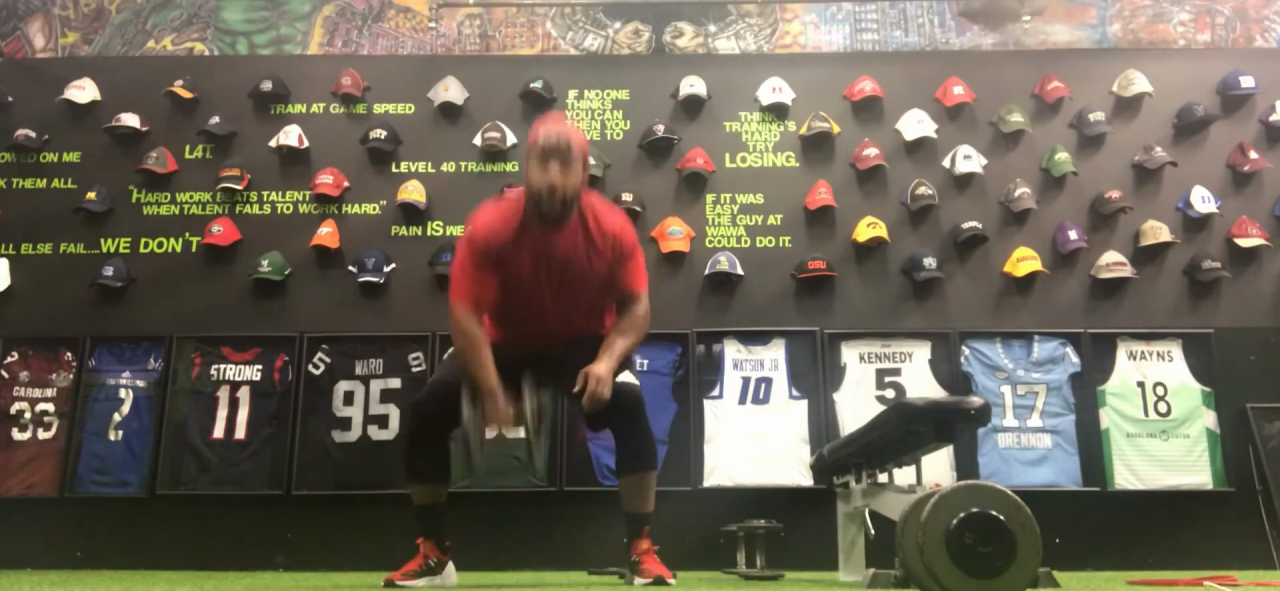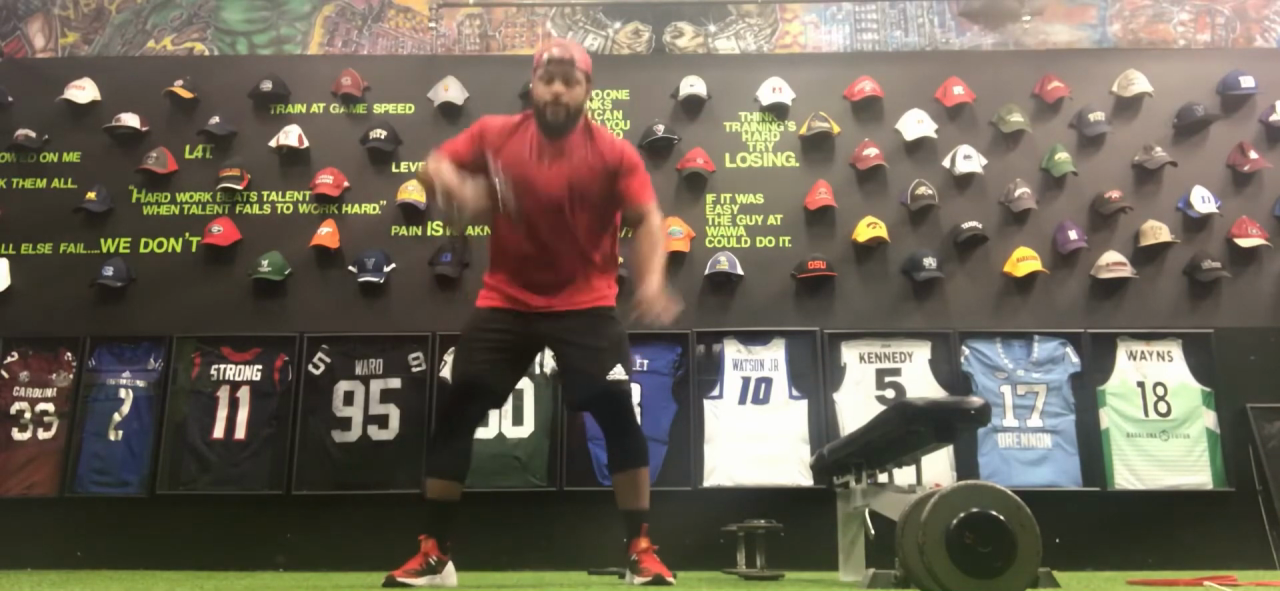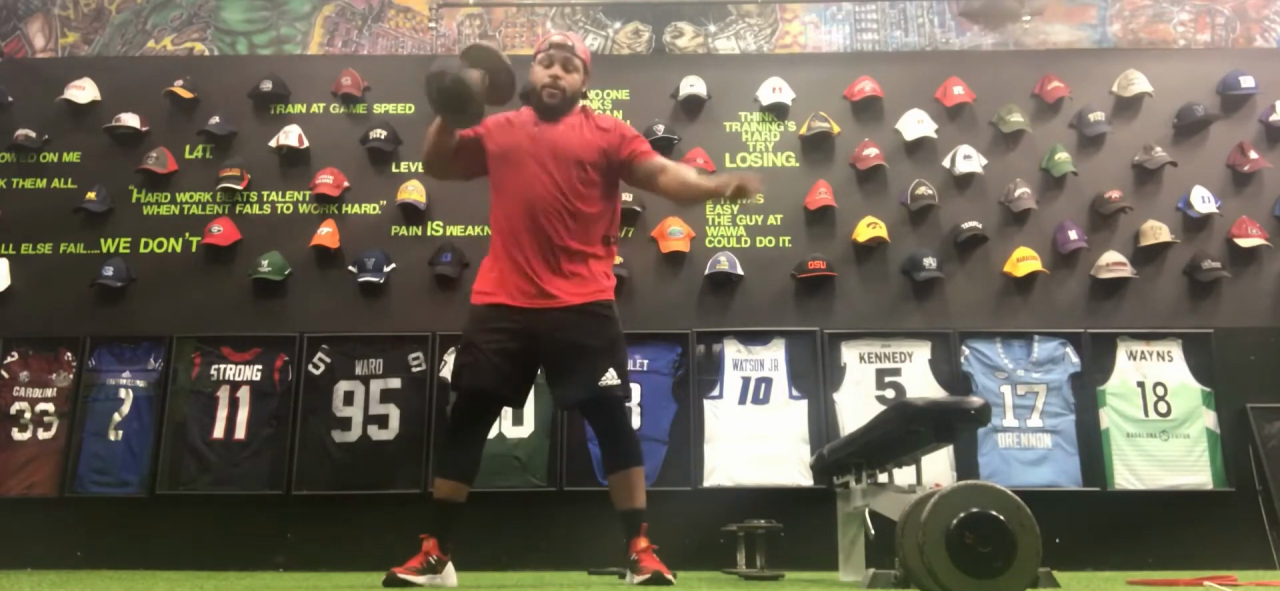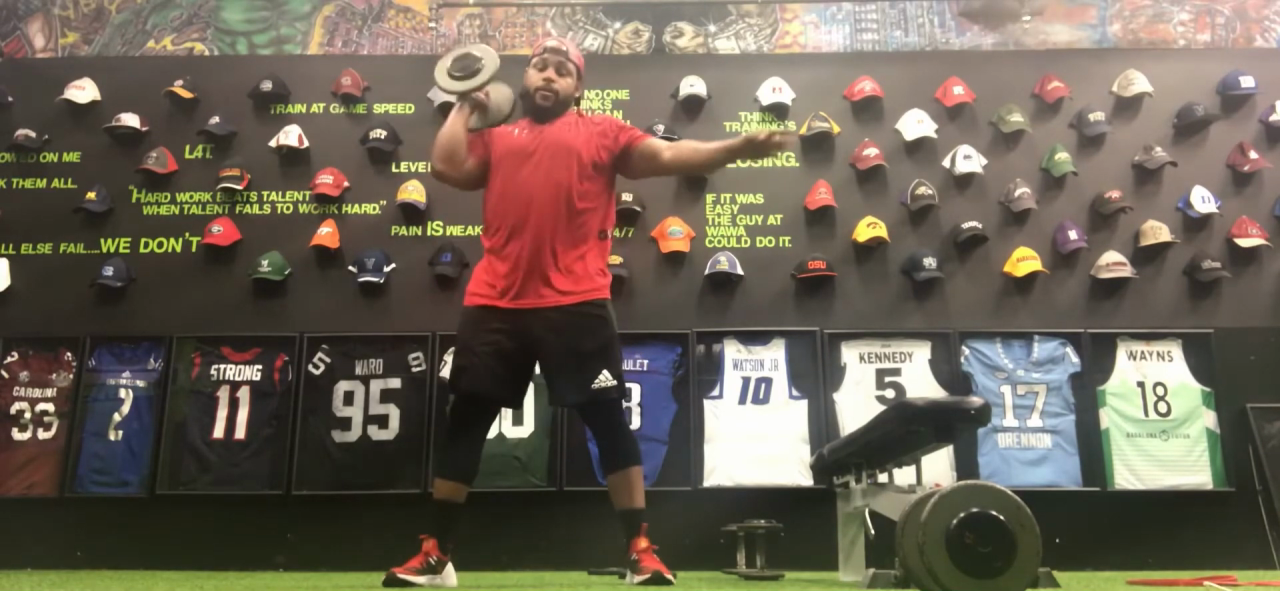
dt=0.2s
person 1, frame 1
left shoulder: (612, 229)
right shoulder: (490, 225)
left elbow: (636, 310)
right elbow: (466, 316)
left wrist: (607, 361)
right wrist: (491, 391)
left hip: (581, 347)
right hip: (506, 345)
left knee: (629, 406)
right knee: (428, 414)
left ankle: (642, 552)
person 1, frame 2
left shoulder: (614, 152)
right shoulder: (497, 134)
left elbow: (647, 219)
right elbow: (435, 163)
left wrist: (652, 282)
right wrist: (458, 185)
left hip: (587, 305)
right hip: (506, 304)
left knee: (617, 412)
right knee: (456, 414)
person 1, frame 3
left shoulder: (607, 132)
right shoulder: (501, 128)
left elbow: (663, 174)
right elbow: (440, 166)
left wrist: (716, 184)
right wrist: (448, 113)
left hip: (584, 302)
right hip: (503, 300)
left knee: (610, 418)
right knee: (468, 417)
person 1, frame 4
left shoulder: (602, 132)
right shoulder: (498, 137)
left elbow: (667, 155)
right elbow: (447, 168)
left wrist: (741, 145)
right wrist: (465, 105)
left hip: (576, 302)
right hip: (494, 304)
left knee: (608, 419)
right knee: (466, 419)
